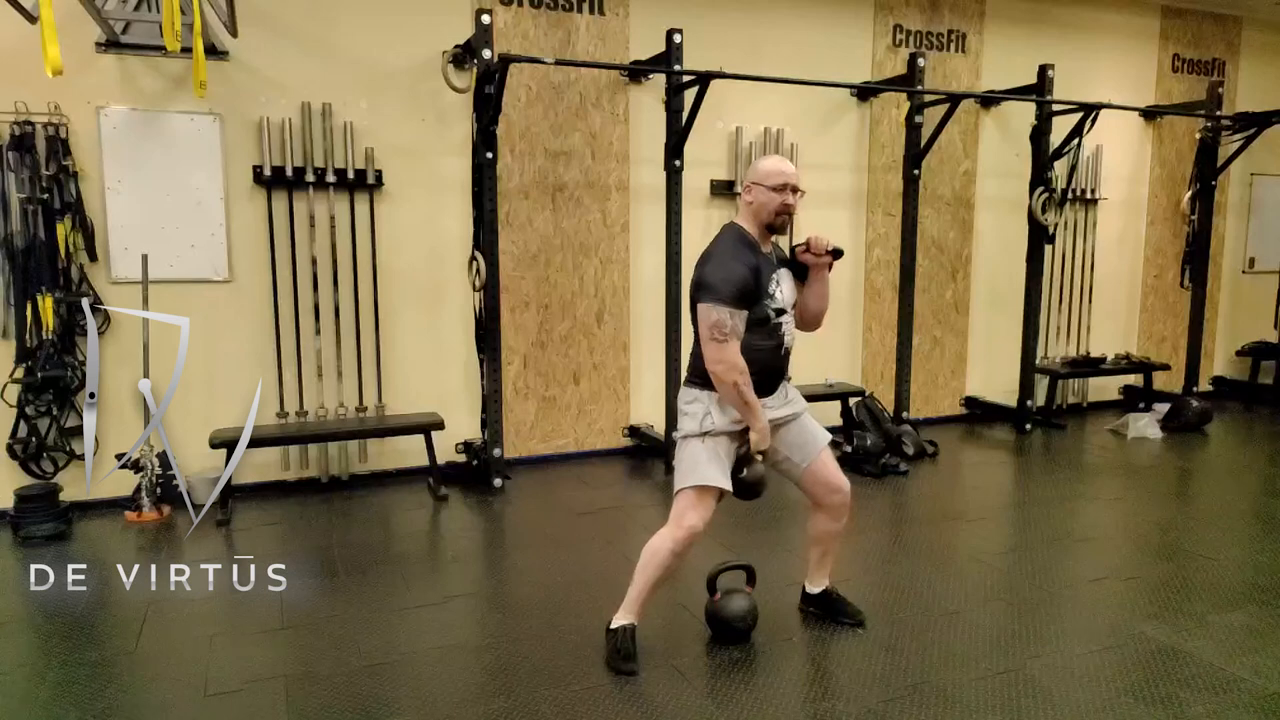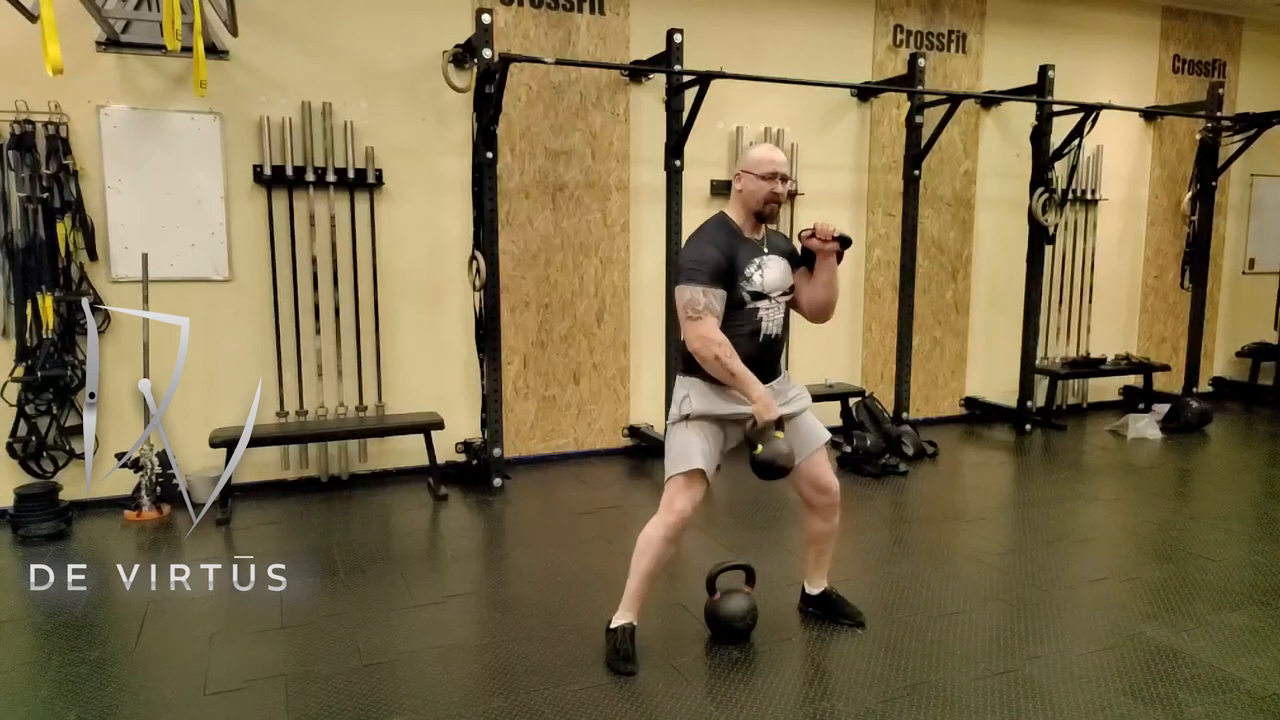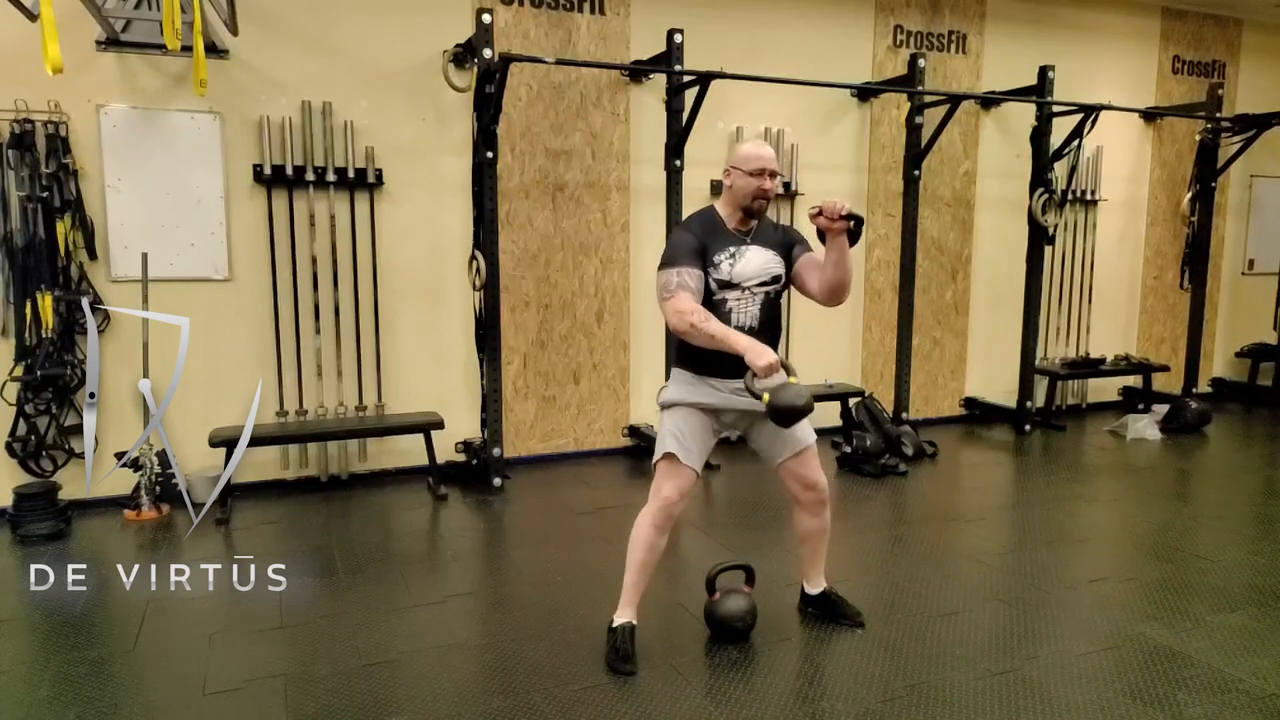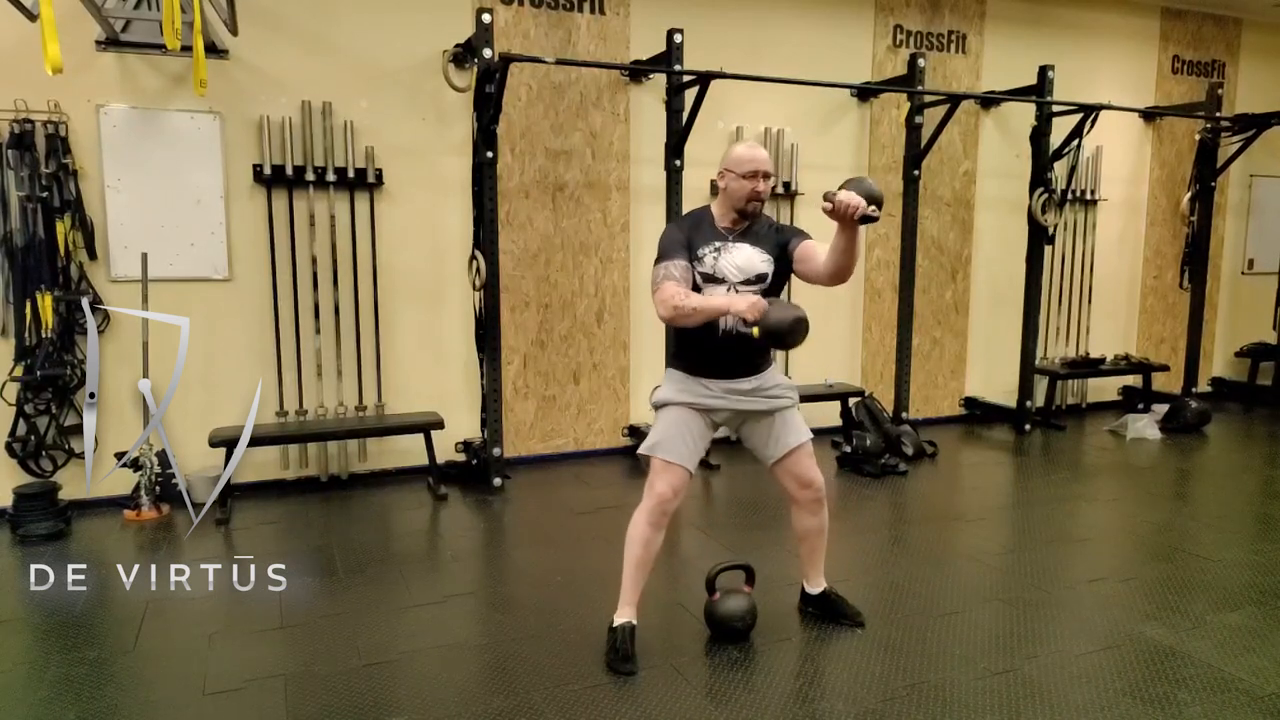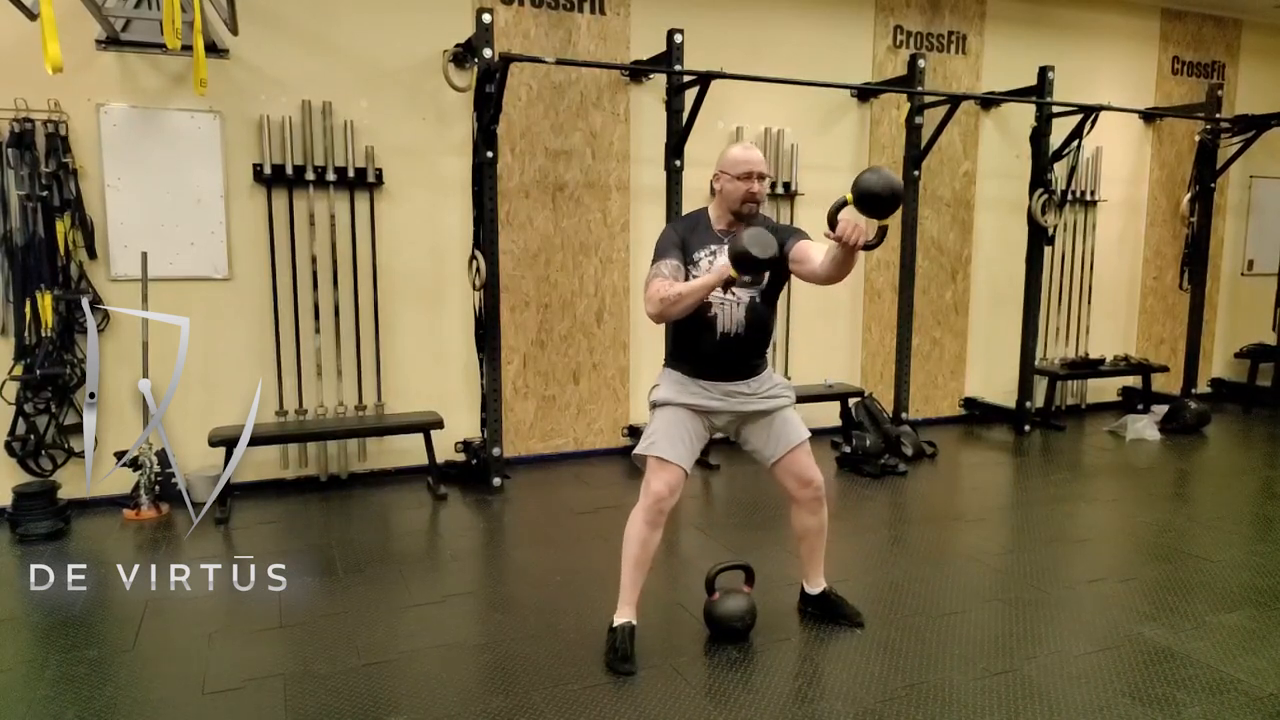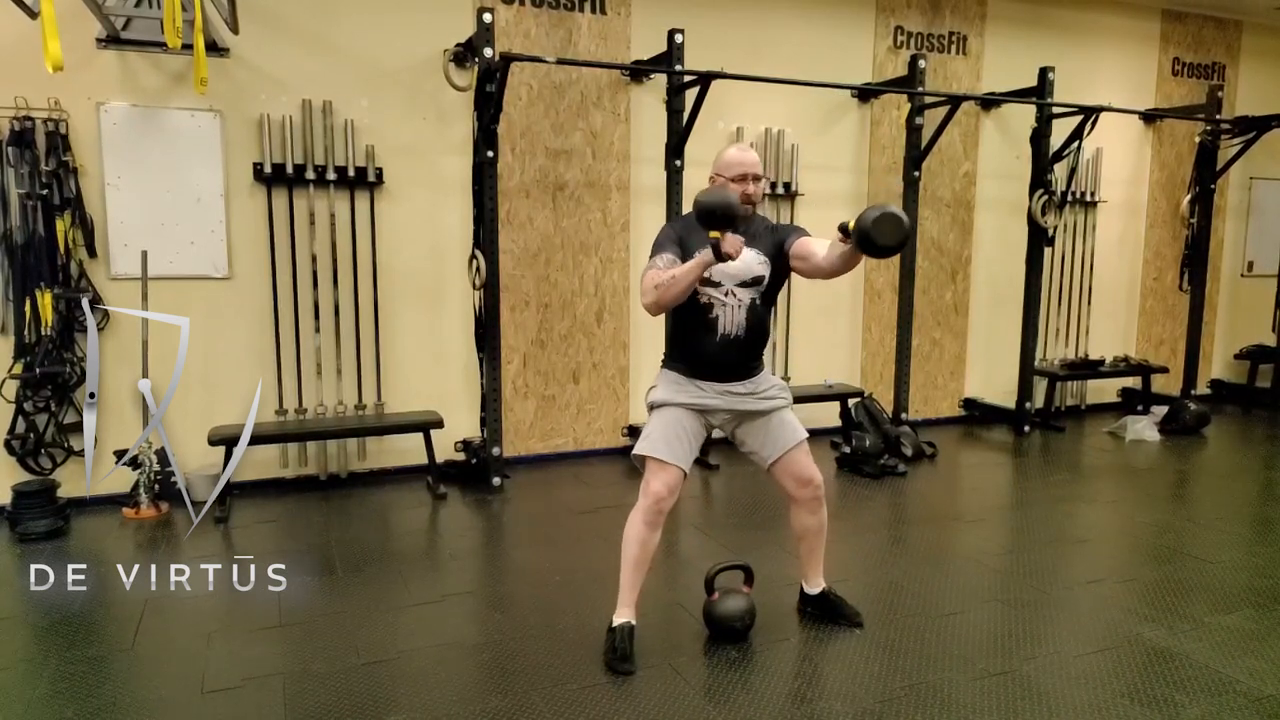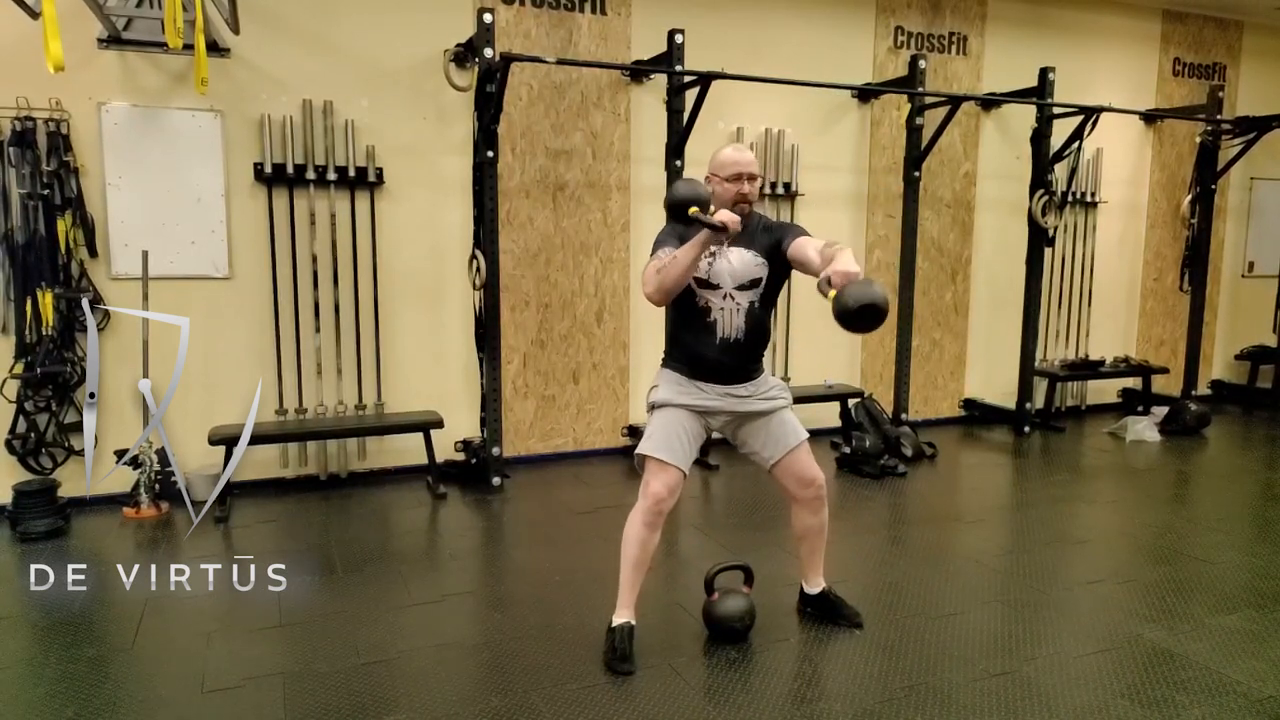
dt=0.7s
person 1, frame 1
left shoulder: (775, 253)
right shoulder: (728, 262)
left elbow: (807, 320)
right elbow: (721, 360)
left wrist: (819, 269)
right wrist: (754, 422)
left hip: (776, 398)
right hip: (718, 404)
left knee: (836, 493)
right knee: (688, 524)
left ankle: (816, 591)
right ankle: (622, 623)
person 1, frame 2
left shoulder: (781, 246)
right shoulder: (708, 247)
left elbow: (818, 311)
right elbow: (701, 338)
left wrist: (825, 256)
right wrist: (754, 393)
left hip: (775, 386)
right hip: (708, 394)
left knee: (826, 492)
right knee: (677, 510)
left ankle: (816, 592)
right ankle: (623, 622)
person 1, frame 3
left shoulder: (783, 238)
right shoulder: (691, 236)
left elbow: (832, 294)
right elbow: (680, 315)
left wrist: (838, 237)
right wrist: (745, 345)
left hip: (766, 383)
right hip: (698, 385)
left knee: (814, 490)
right knee: (666, 500)
left ankle: (815, 592)
right ankle: (624, 621)
person 1, frame 4
left shoulder: (779, 237)
right shoulder: (685, 232)
left elbow: (832, 271)
right elbow: (669, 306)
left wrist: (849, 228)
right wrist: (732, 303)
left hip: (761, 383)
right hip: (691, 385)
left knee: (810, 488)
right knee: (660, 497)
left ankle: (814, 591)
right ankle: (624, 620)
person 1, frame 5
left shoulder: (777, 236)
right shoulder: (682, 234)
left elbow: (825, 268)
right elbow: (657, 305)
left wrist: (848, 245)
right wrist: (720, 273)
left hip: (756, 385)
right hip: (688, 386)
left knee: (810, 486)
right knee: (657, 496)
left ankle: (815, 591)
right ankle: (623, 621)
person 1, frame 6
left shoulder: (776, 236)
right shoulder: (682, 233)
left elbow: (824, 259)
right elbow: (653, 299)
left wrist: (854, 246)
right wrist: (710, 257)
left hip: (753, 386)
right hip: (685, 385)
left knee: (809, 485)
right knee: (656, 496)
left ankle: (814, 592)
right ankle: (622, 621)
person 1, frame 7
left shoulder: (774, 235)
right shoulder: (680, 231)
left elbow: (815, 252)
right elbow: (656, 290)
left wrist: (840, 260)
right wrist: (706, 236)
left hip: (753, 387)
right hip: (685, 386)
left knee: (811, 486)
right knee: (656, 497)
left ankle: (814, 592)
right ankle: (622, 621)
